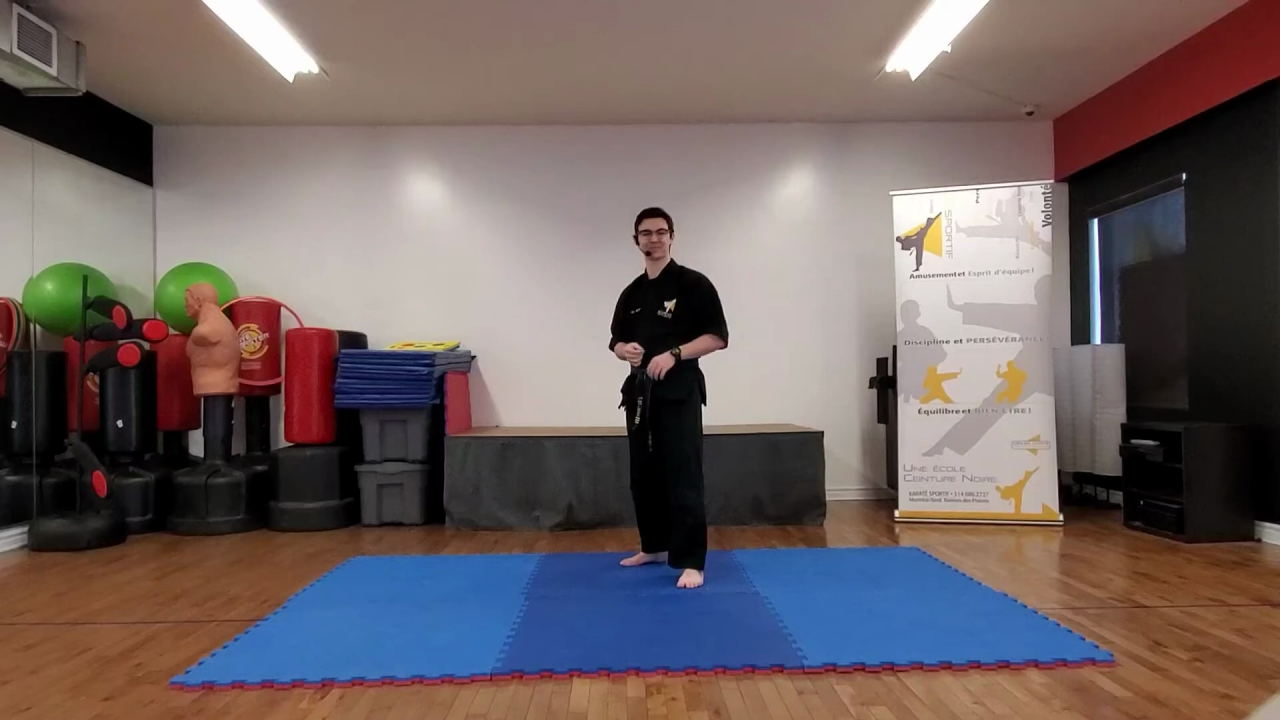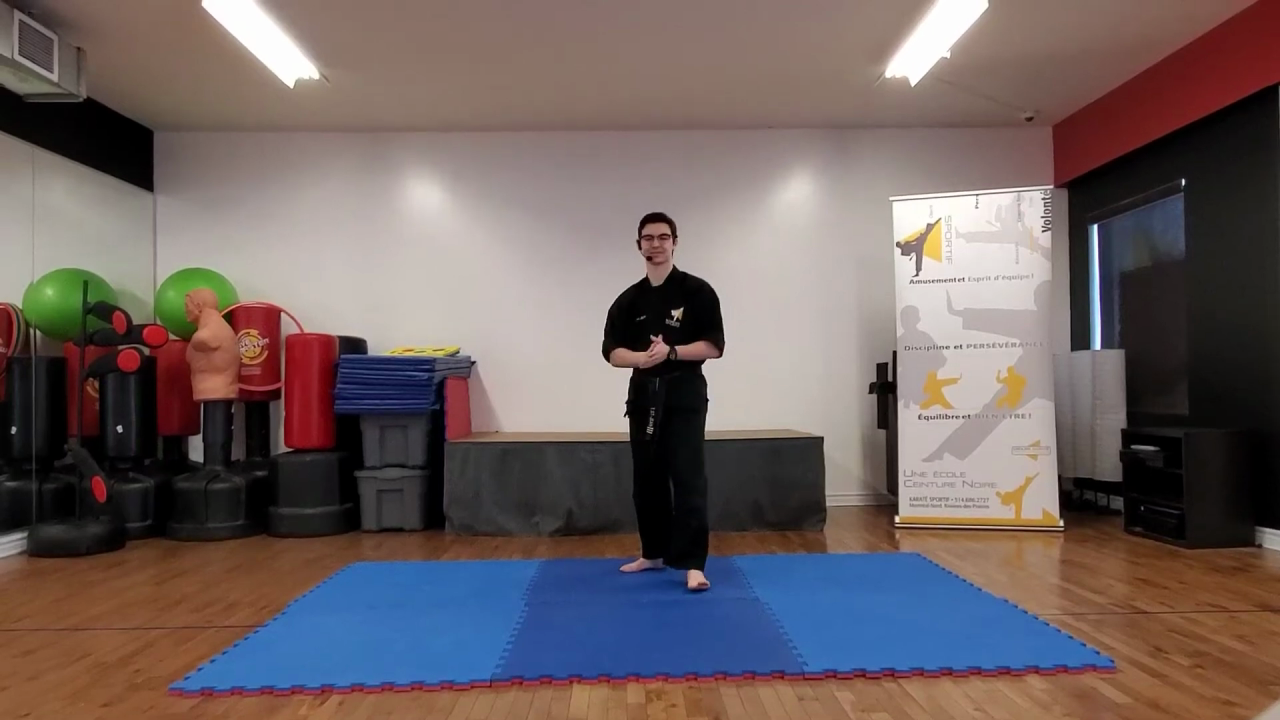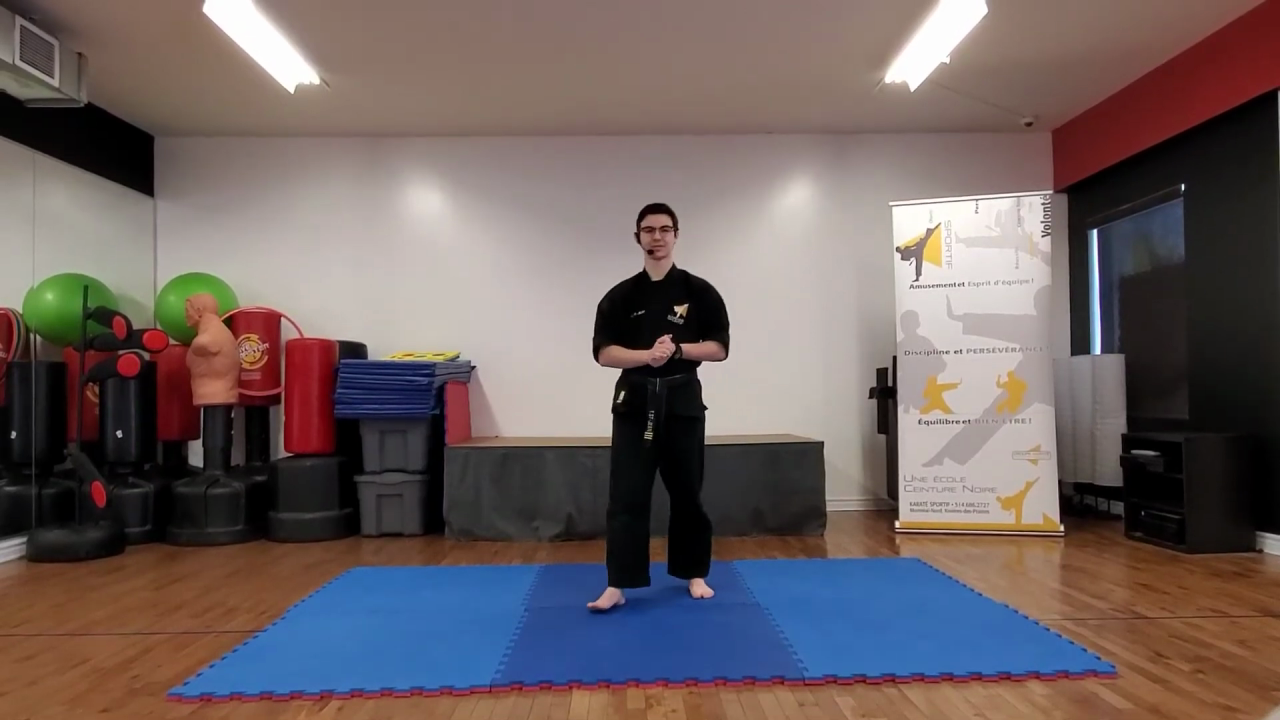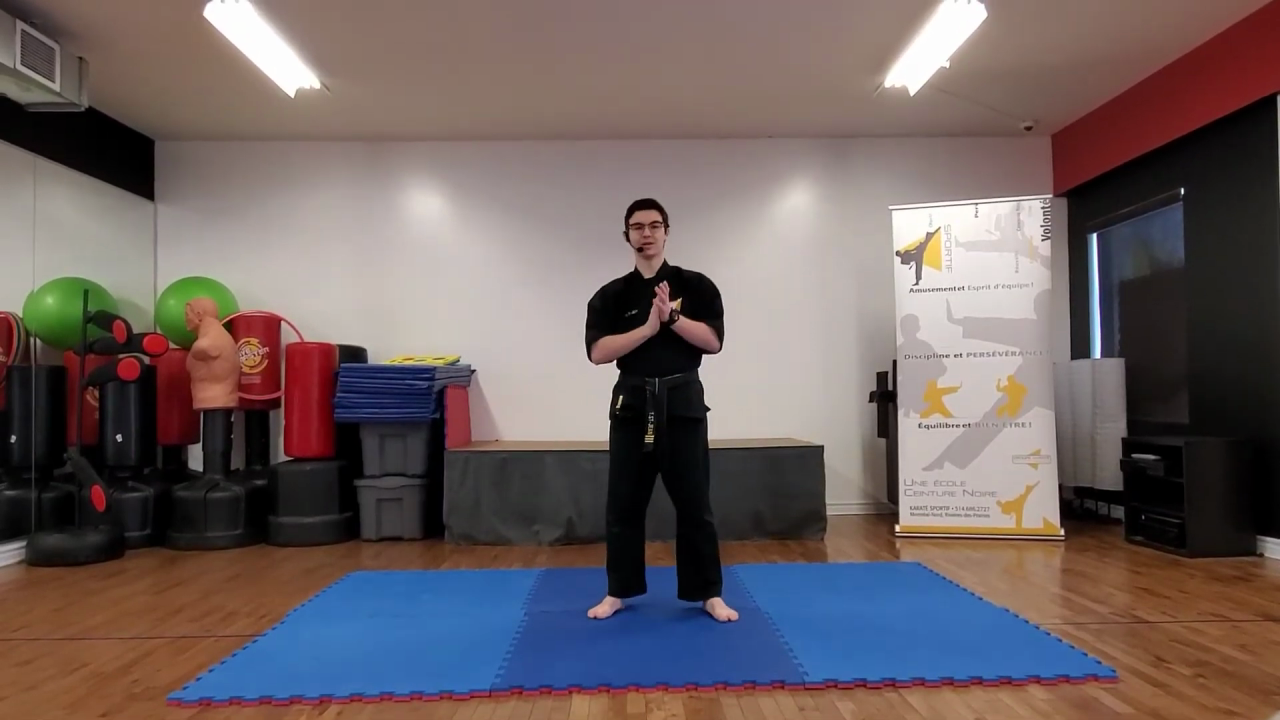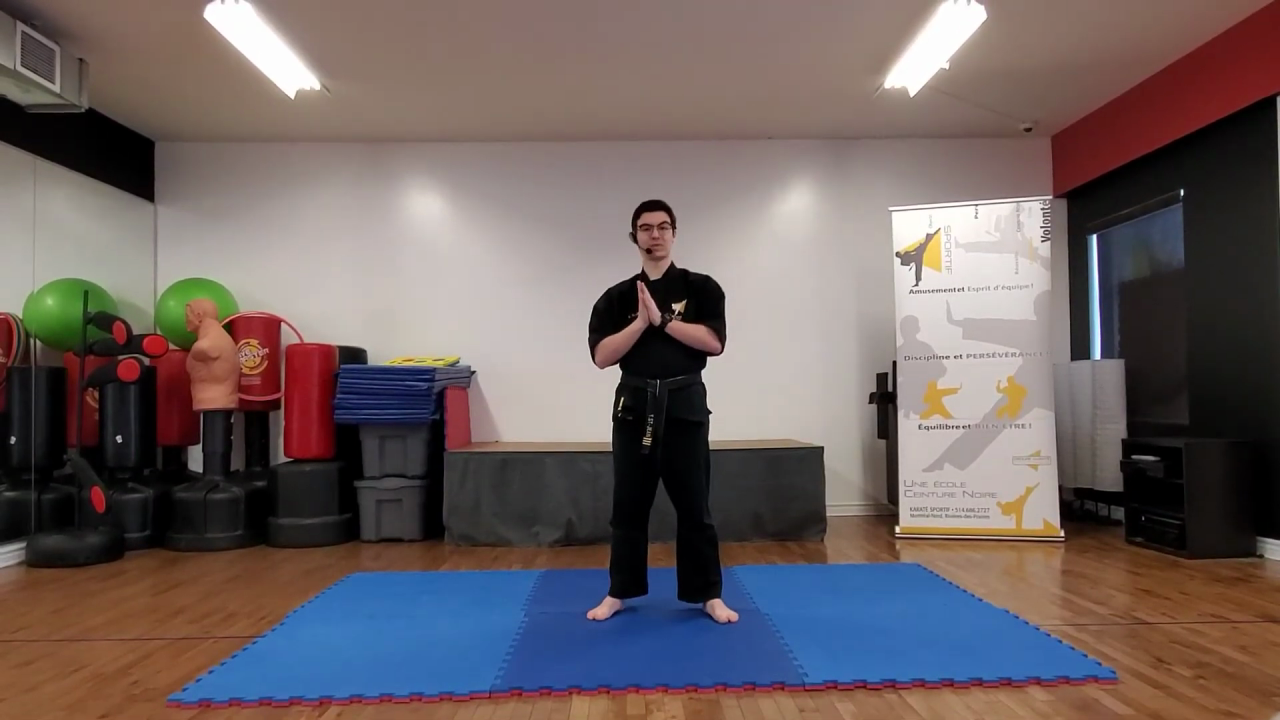
dt=1s
person 1, frame 1
left shoulder: (693, 284)
right shoulder: (632, 293)
left elbow: (718, 337)
right elbow: (618, 340)
left wrist: (674, 354)
right wrist: (626, 350)
left hip: (679, 389)
right hip: (640, 390)
left knee: (683, 476)
right knee: (644, 475)
left ankle: (691, 562)
right ankle: (654, 545)
person 1, frame 2
left shoulder: (697, 291)
right shoulder: (628, 300)
left elbow: (713, 346)
right elbow: (613, 352)
left wrist: (672, 352)
right wrist: (645, 357)
left hip: (685, 394)
right hip: (645, 396)
left knee: (688, 479)
right knee: (647, 481)
left ankle: (692, 564)
right ankle: (655, 552)
person 1, frame 3
left shoulder: (699, 291)
right shoulder: (621, 296)
left elbow: (719, 348)
right elbow: (604, 353)
left wrist: (676, 350)
right wrist: (648, 354)
left hip: (682, 399)
right hip: (634, 401)
left knee: (687, 492)
right knee: (627, 495)
left ankle: (694, 572)
right ankle: (618, 585)
person 1, frame 4
left shoulder: (694, 285)
right shoulder: (611, 295)
left elbow: (713, 340)
right elbow: (598, 352)
left wrist: (671, 317)
right wrist: (649, 327)
left hip: (682, 401)
right hip: (632, 402)
left knee: (694, 503)
right knee: (624, 503)
left ankle: (709, 593)
right ankle: (619, 591)
person 1, frame 5
left shoulder: (700, 287)
right shoulder: (617, 297)
left elbow: (714, 342)
right elbow: (602, 356)
left wrist: (662, 319)
right wrist: (641, 321)
left hip: (684, 403)
right hip: (634, 404)
left knee: (694, 505)
right knee: (628, 505)
left ankle: (708, 594)
right ankle: (620, 592)
